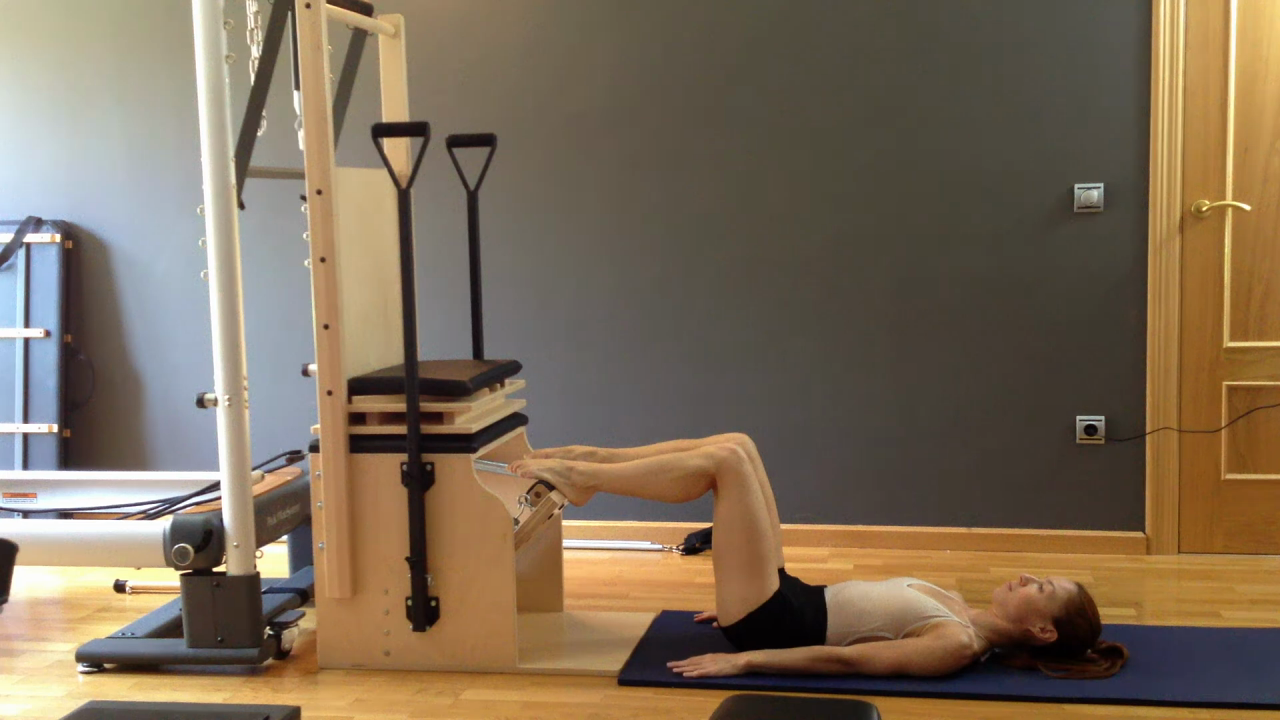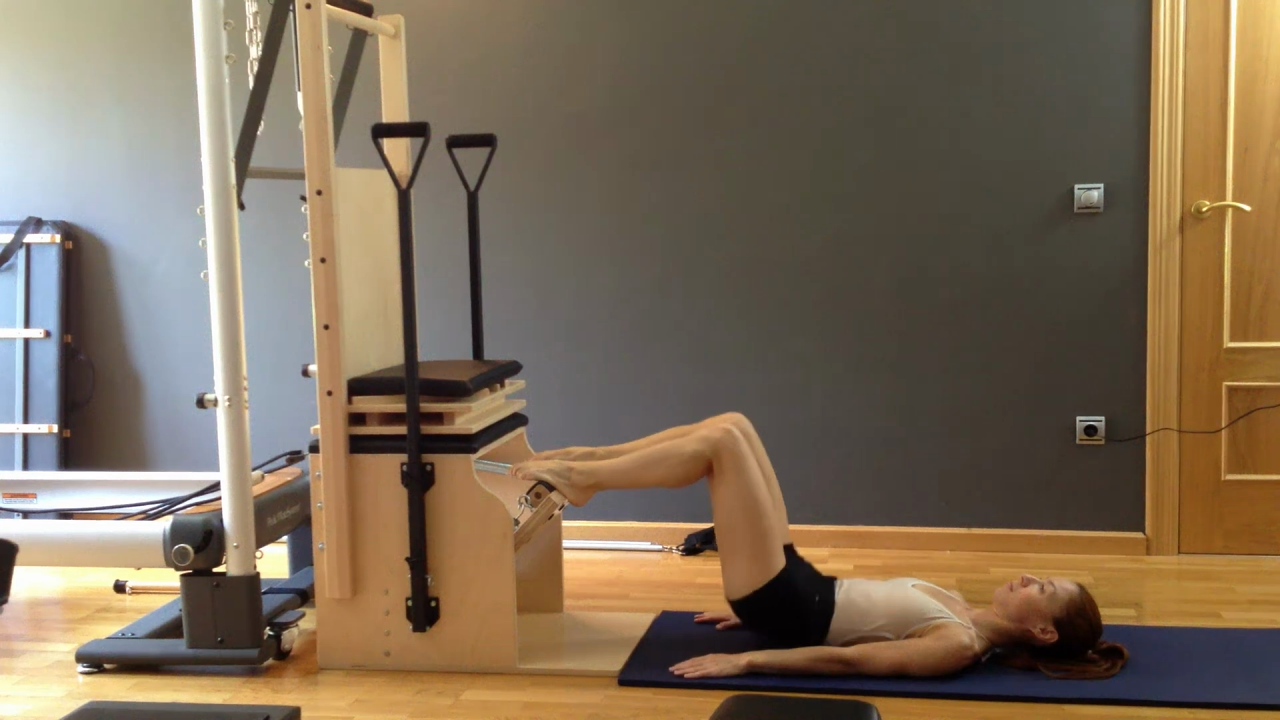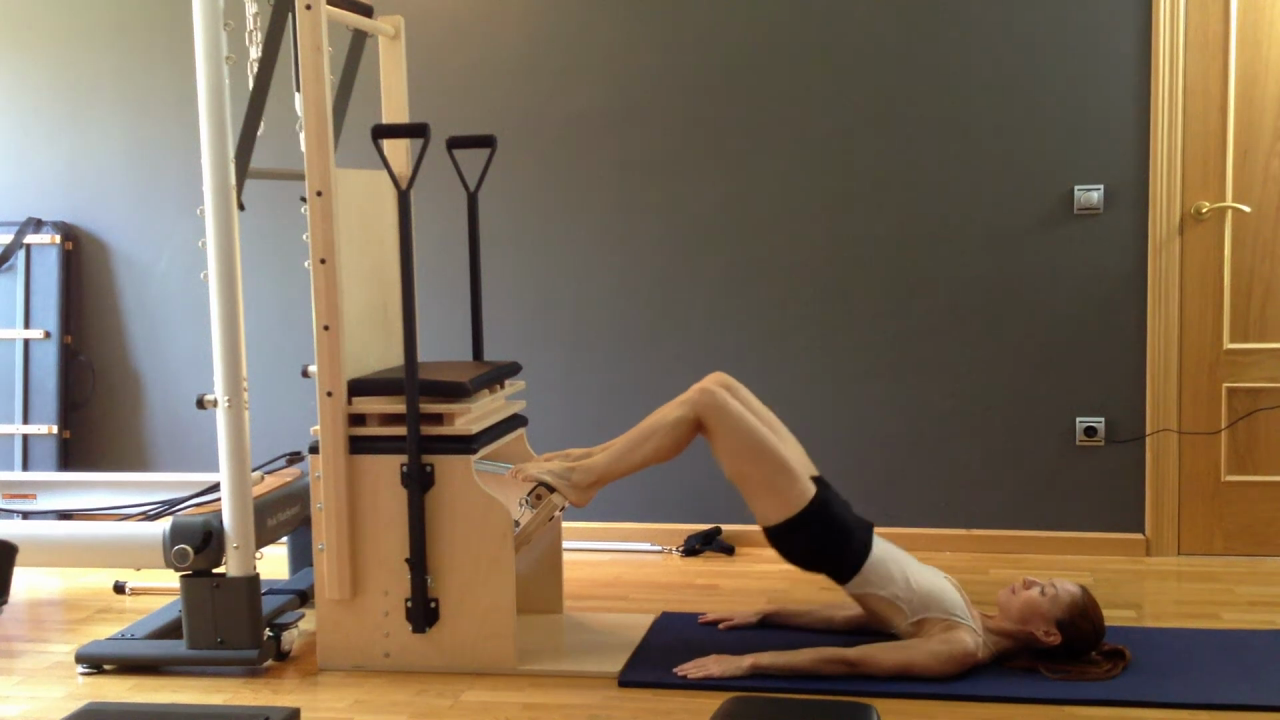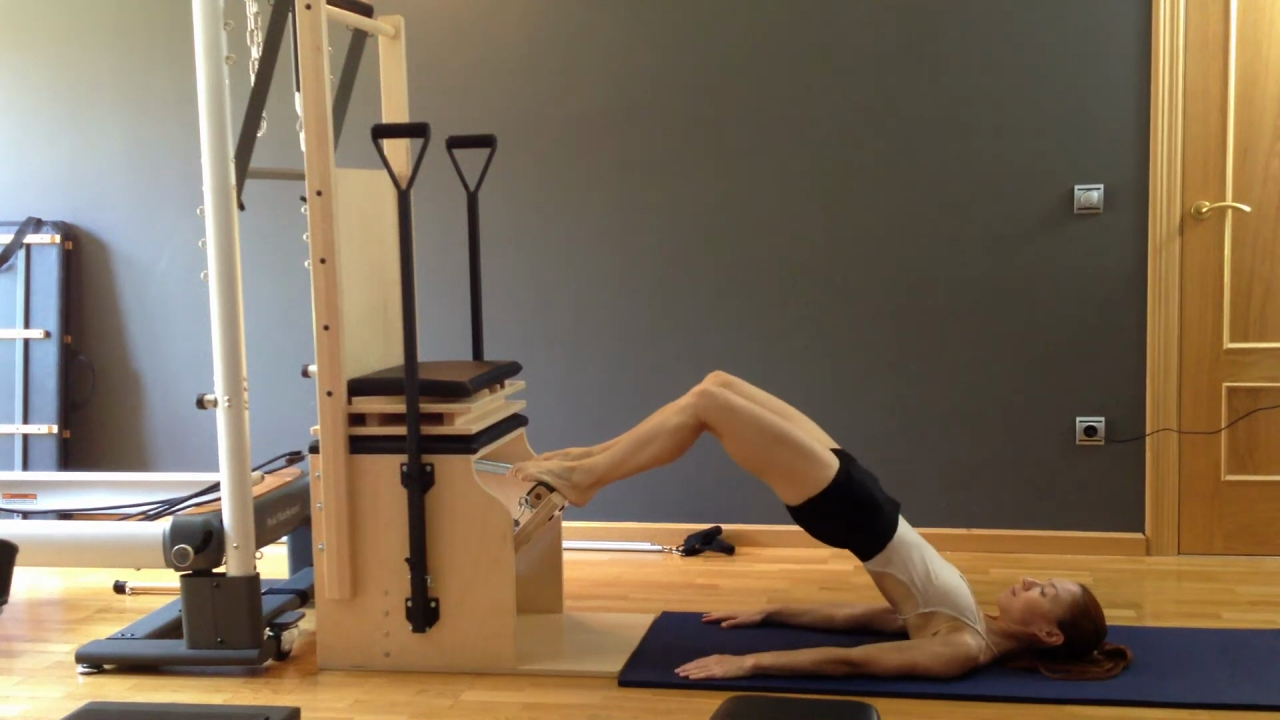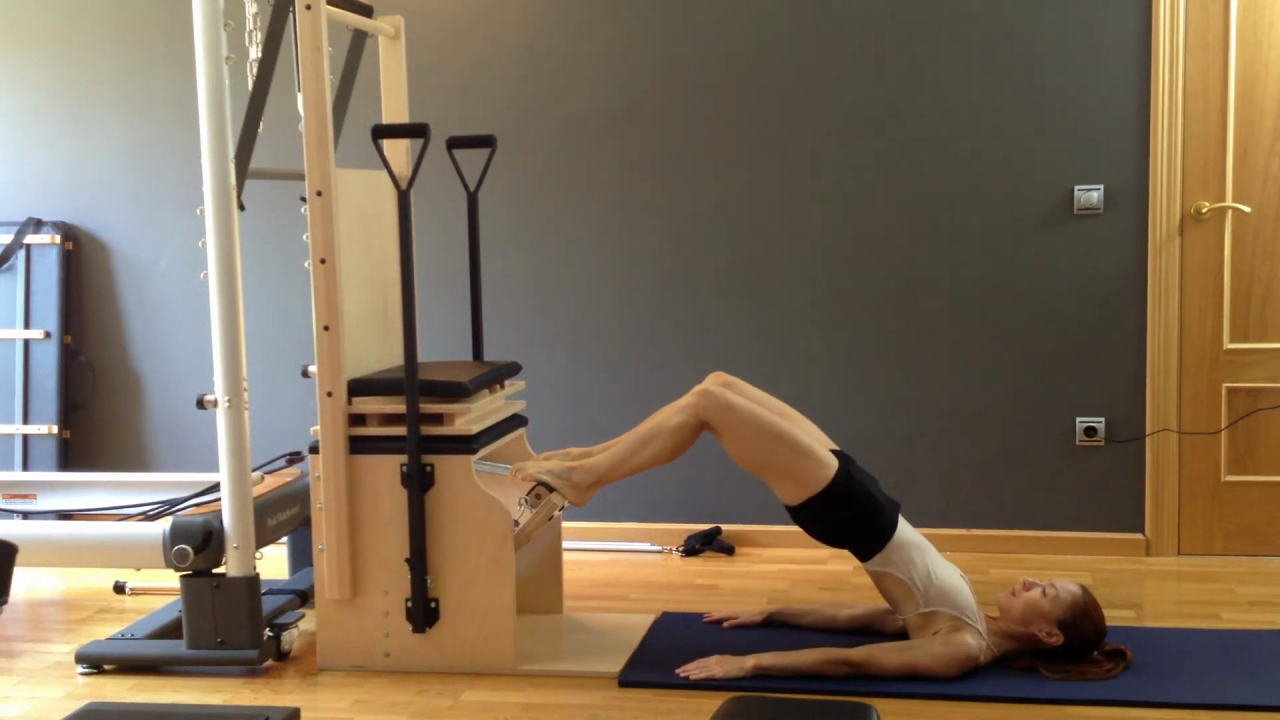
dt=0.7s
person 1, frame 1
left shoulder: (959, 645)
right shoulder: (957, 609)
left elbow: (849, 659)
left wrist: (743, 660)
right wrist: (740, 602)
left hip: (775, 623)
right hip: (791, 600)
left knee: (728, 460)
right knee: (736, 445)
left ankle: (579, 480)
right ankle: (588, 459)
person 1, frame 2
left shoulder: (961, 646)
right shoulder: (958, 610)
left elbow: (849, 660)
left wrist: (744, 662)
right wrist: (752, 603)
left hip: (788, 605)
right hip: (798, 588)
left knee: (723, 442)
right knee: (731, 426)
left ankle: (580, 479)
right ankle: (588, 458)
person 1, frame 3
left shoulder: (964, 649)
right shoulder: (967, 620)
left elbow: (851, 661)
right elbow: (858, 617)
left wrist: (748, 664)
left hip: (817, 531)
right hip: (824, 522)
left knee: (705, 400)
right knee: (717, 386)
left ankle: (581, 481)
right ankle: (590, 459)
person 1, frame 4
left shoulder: (967, 649)
left elbow: (853, 661)
left wrist: (750, 663)
left knee: (706, 403)
right knee: (717, 385)
left ankle: (583, 478)
right ankle: (591, 457)
person 1, frame 5
left shoulder: (967, 649)
left elbow: (852, 662)
left wrist: (751, 664)
left knee: (707, 401)
right knee: (718, 386)
left ankle: (584, 479)
right ankle: (591, 457)
